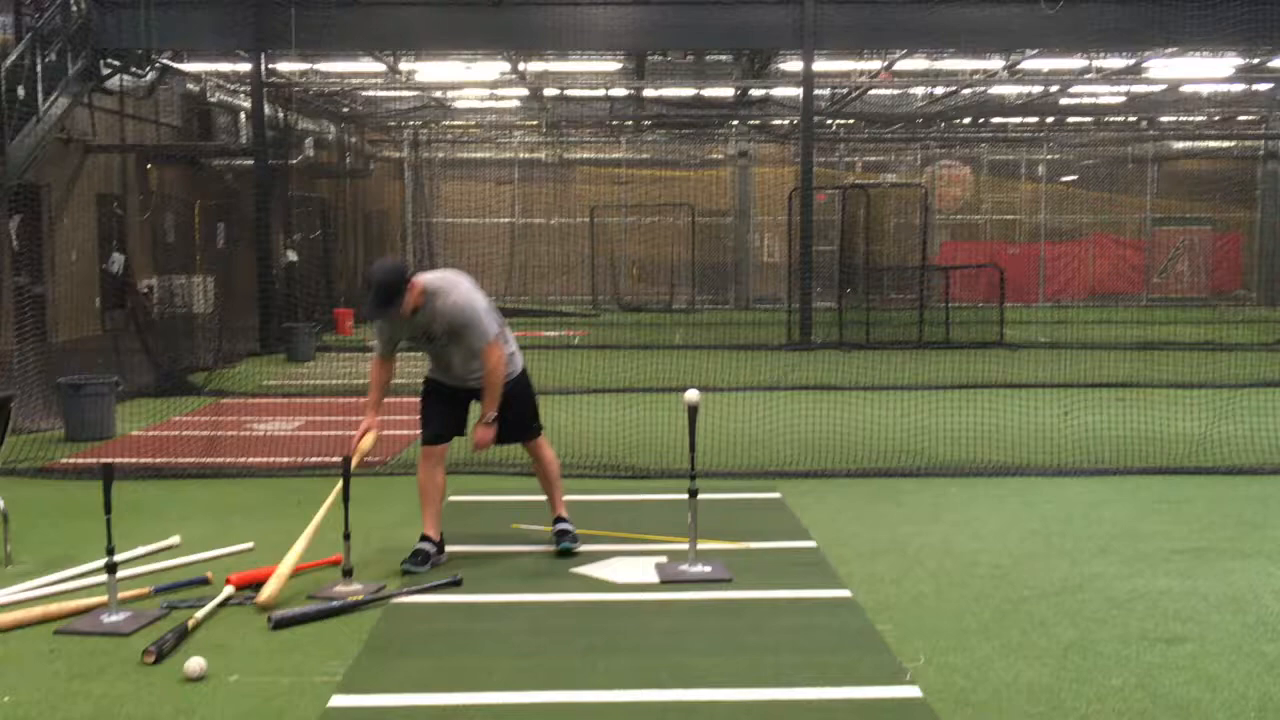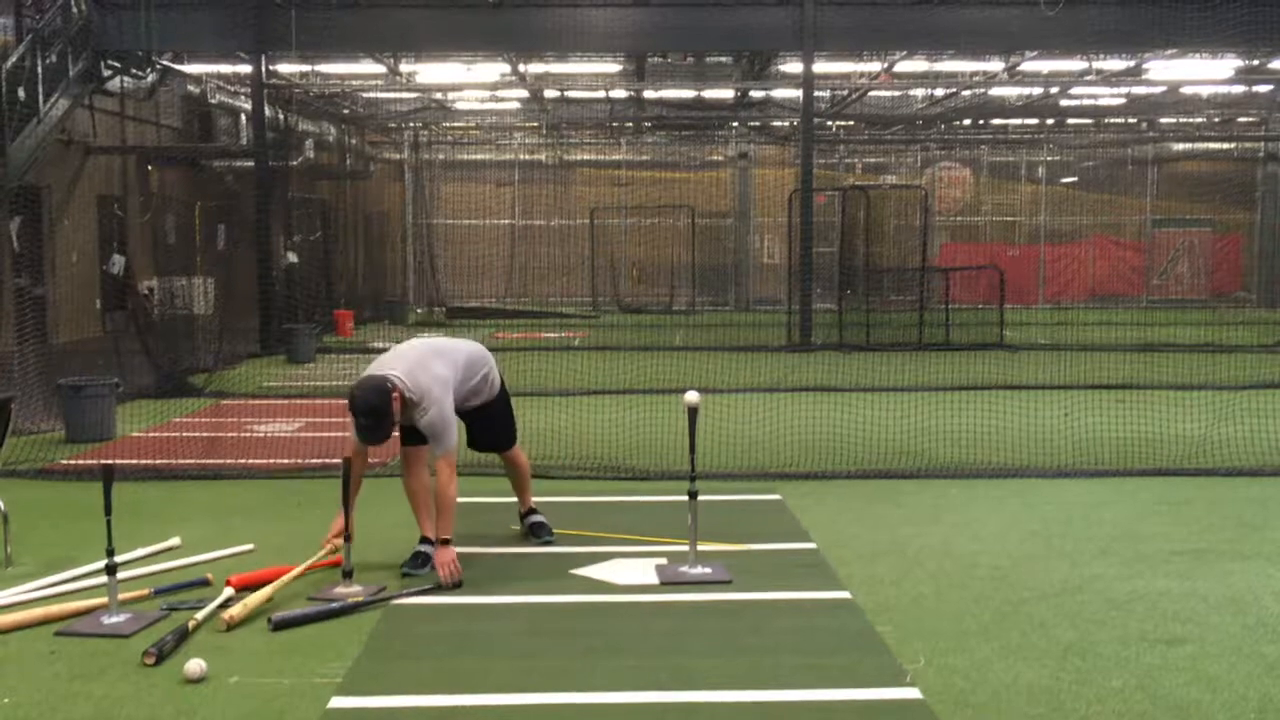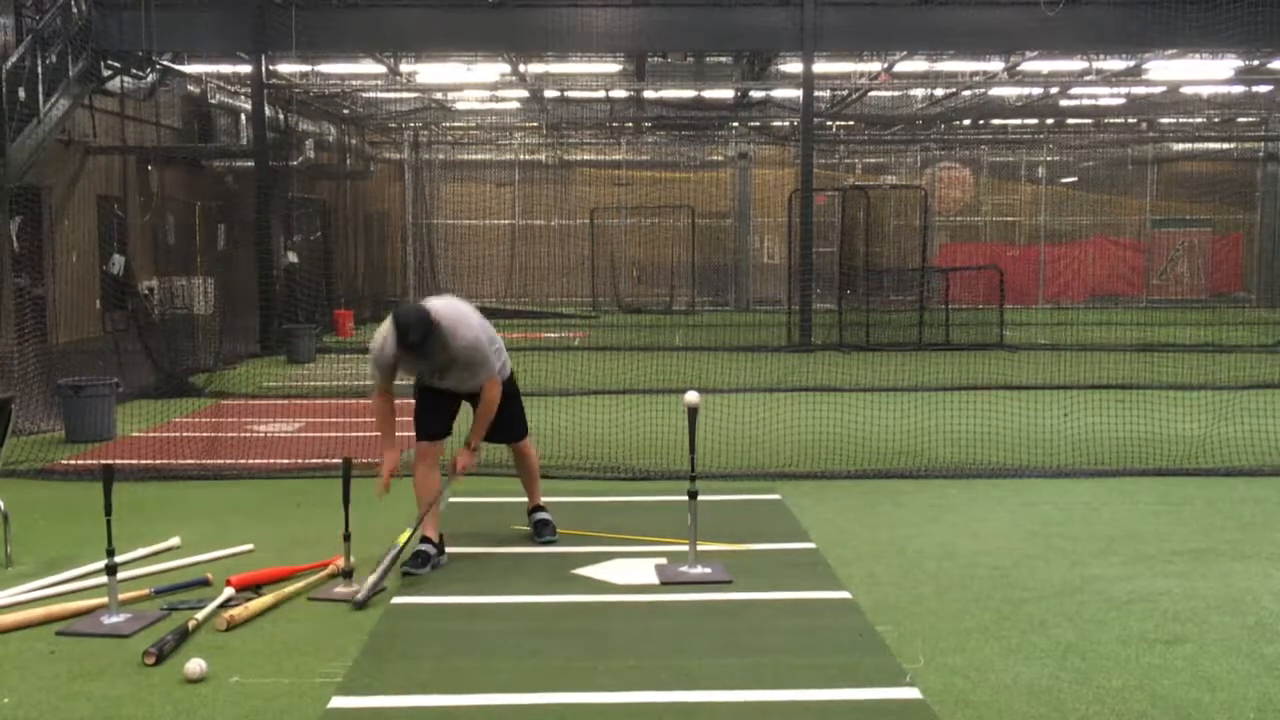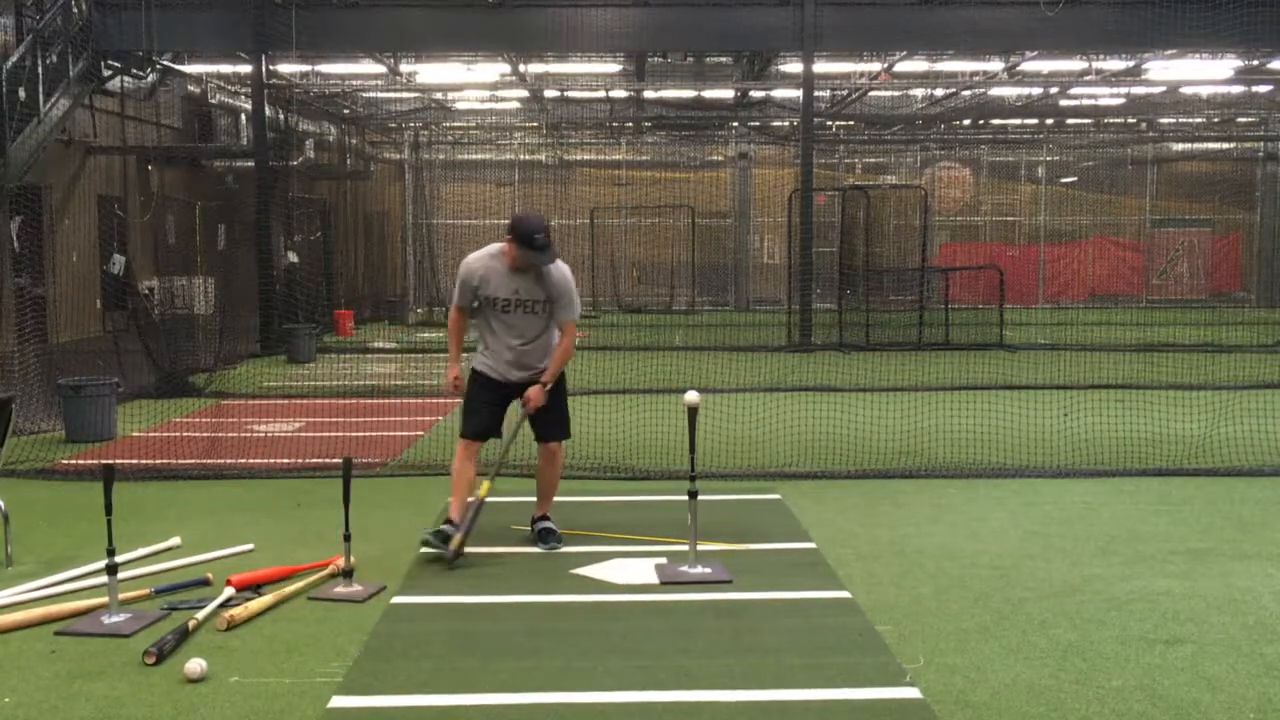
dt=0.5s
person 1, frame 1
left shoulder: (457, 299)
right shoulder: (388, 309)
left elbow: (495, 359)
right elbow: (383, 360)
left wrist: (488, 419)
right wrist: (372, 411)
left hip: (500, 368)
right hip: (445, 376)
left knee: (533, 441)
right knee: (431, 451)
left ankle: (561, 520)
right ankle: (432, 539)
person 1, frame 2
left shoulder: (430, 403)
right shoulder: (368, 396)
left elbow: (446, 476)
right elbow: (357, 454)
left wrist: (445, 543)
right wrist: (345, 513)
left hip: (478, 380)
left knee: (508, 450)
right knee: (411, 457)
left ankle: (528, 510)
right ankle: (427, 540)
person 1, frame 3
left shoulder: (467, 333)
right shoulder: (384, 344)
left elbow: (491, 391)
right elbow: (383, 395)
left wrist: (471, 447)
right wrist: (389, 452)
left hip: (487, 378)
right hip: (434, 385)
left knee: (518, 441)
right knee: (425, 453)
left ankle: (536, 509)
right ankle: (430, 541)
person 1, frame 4
left shoulder: (558, 275)
right shoulder: (475, 266)
left elbow: (568, 334)
right elbow: (459, 312)
left wrist: (544, 384)
right wrist: (454, 363)
left hip: (545, 371)
right hip: (490, 369)
left knee: (551, 446)
right knee: (469, 441)
left ankle: (542, 518)
right ankle: (452, 523)
